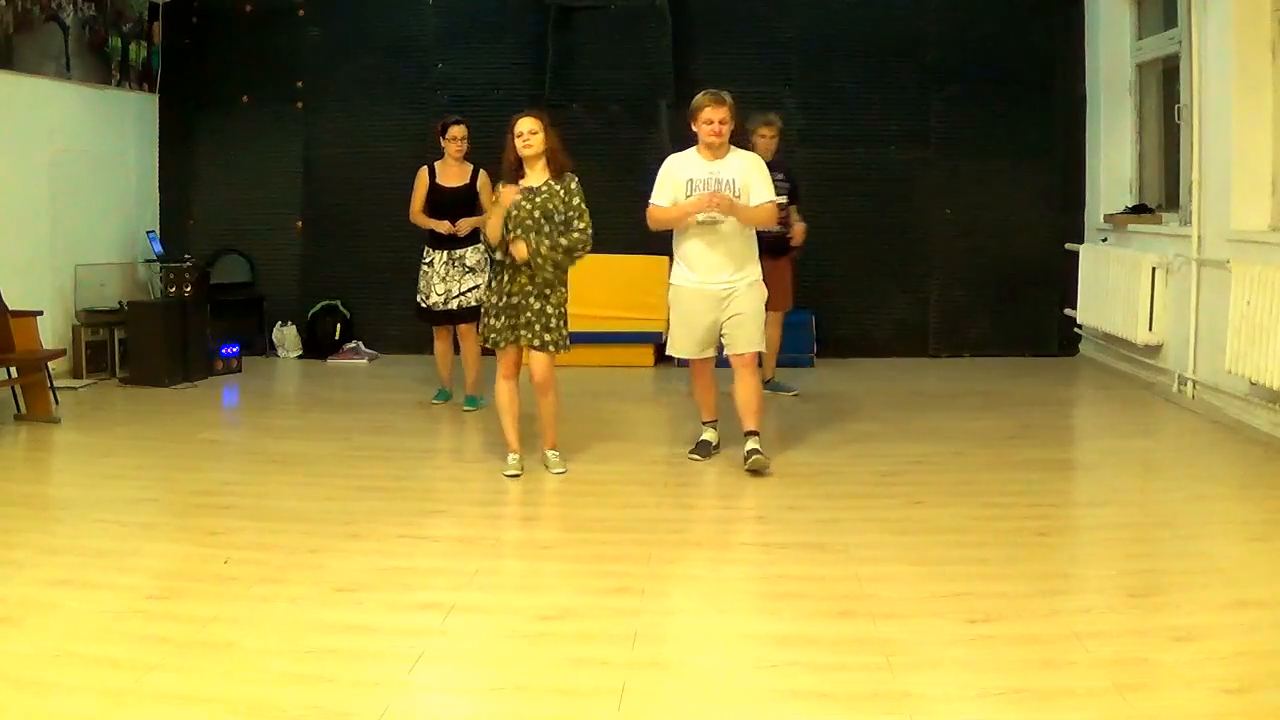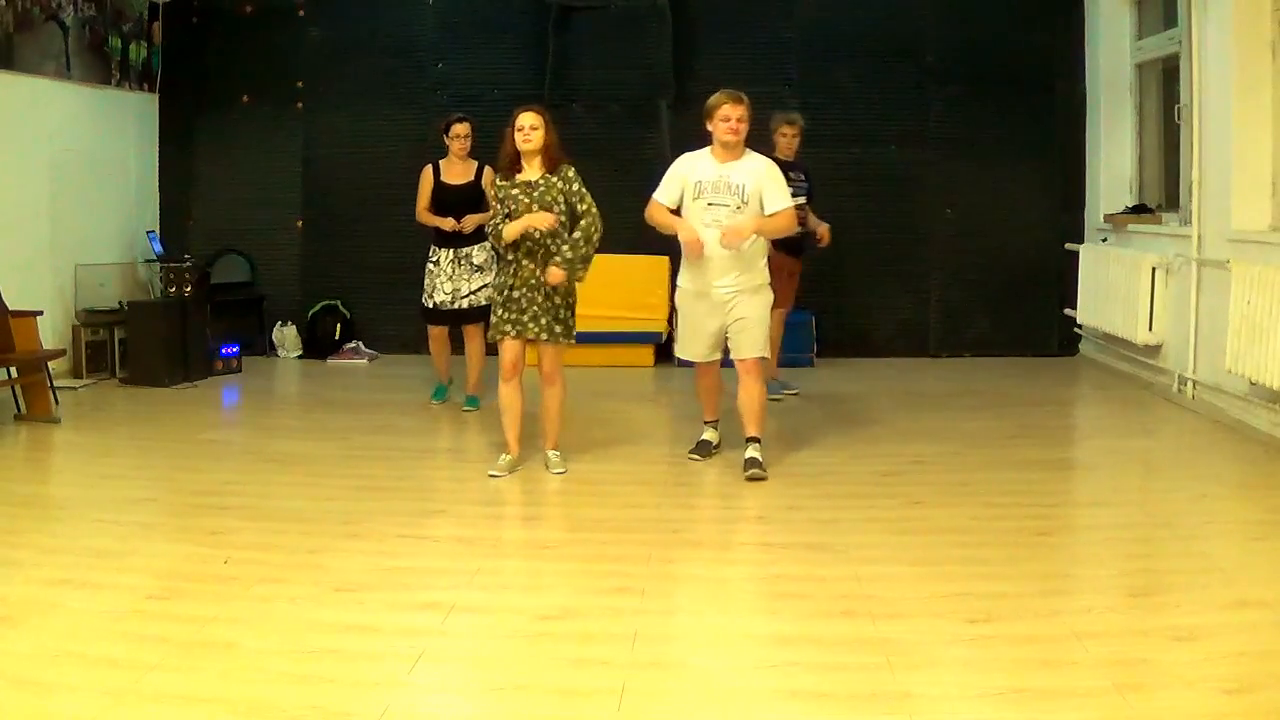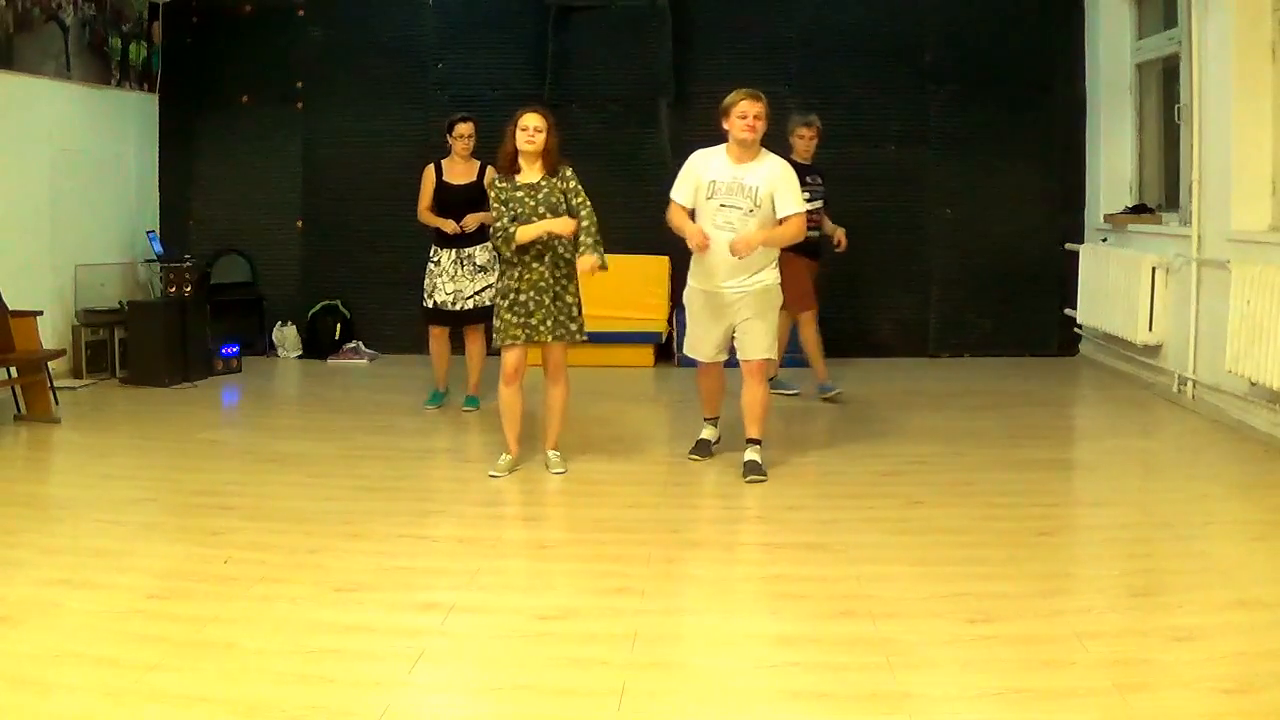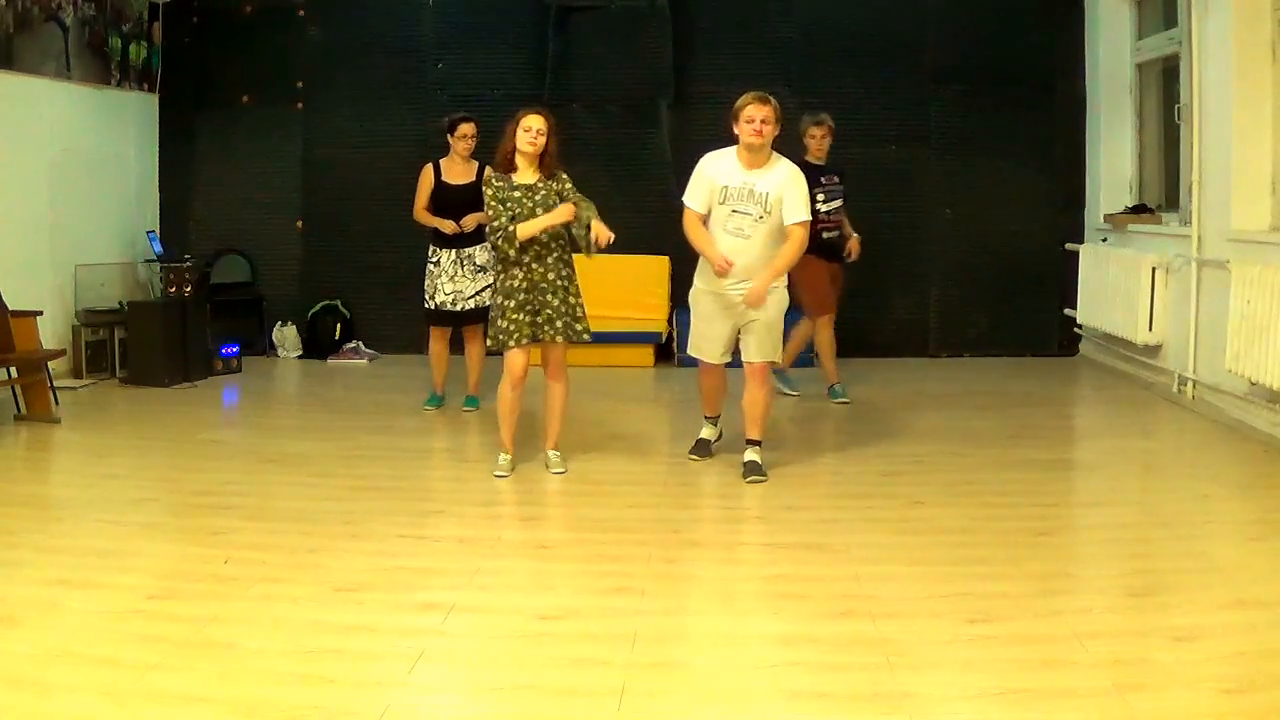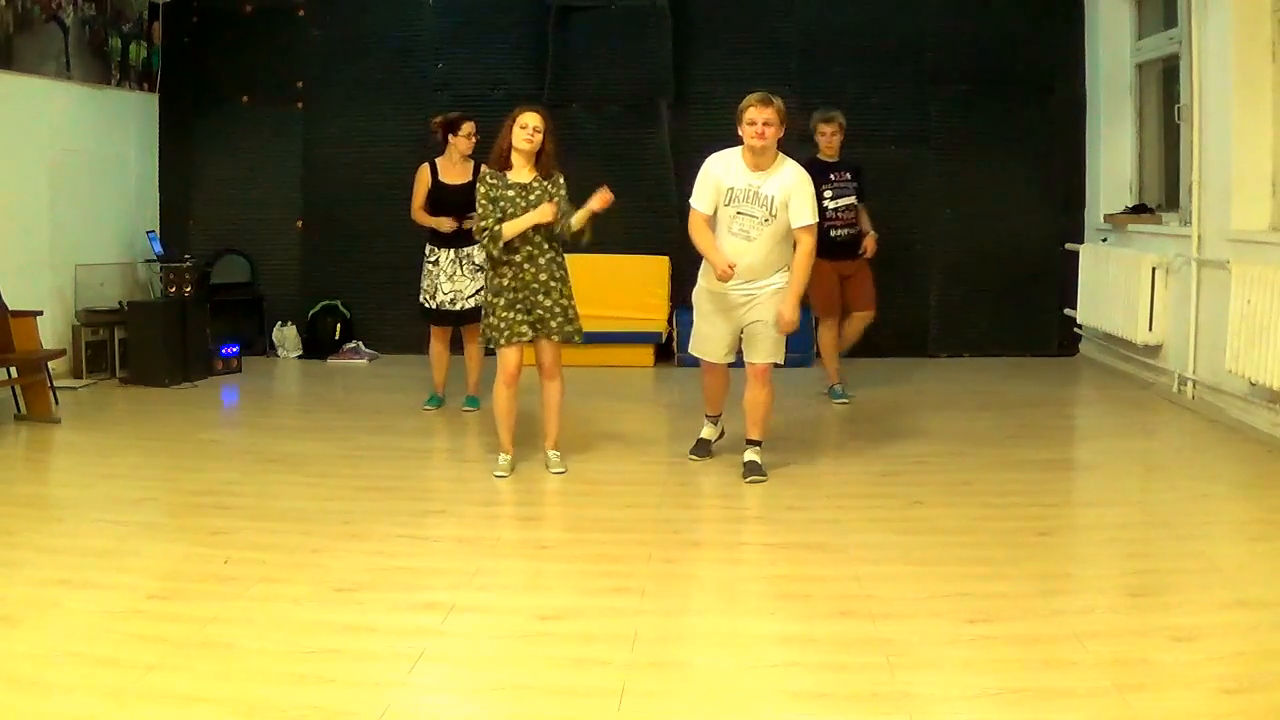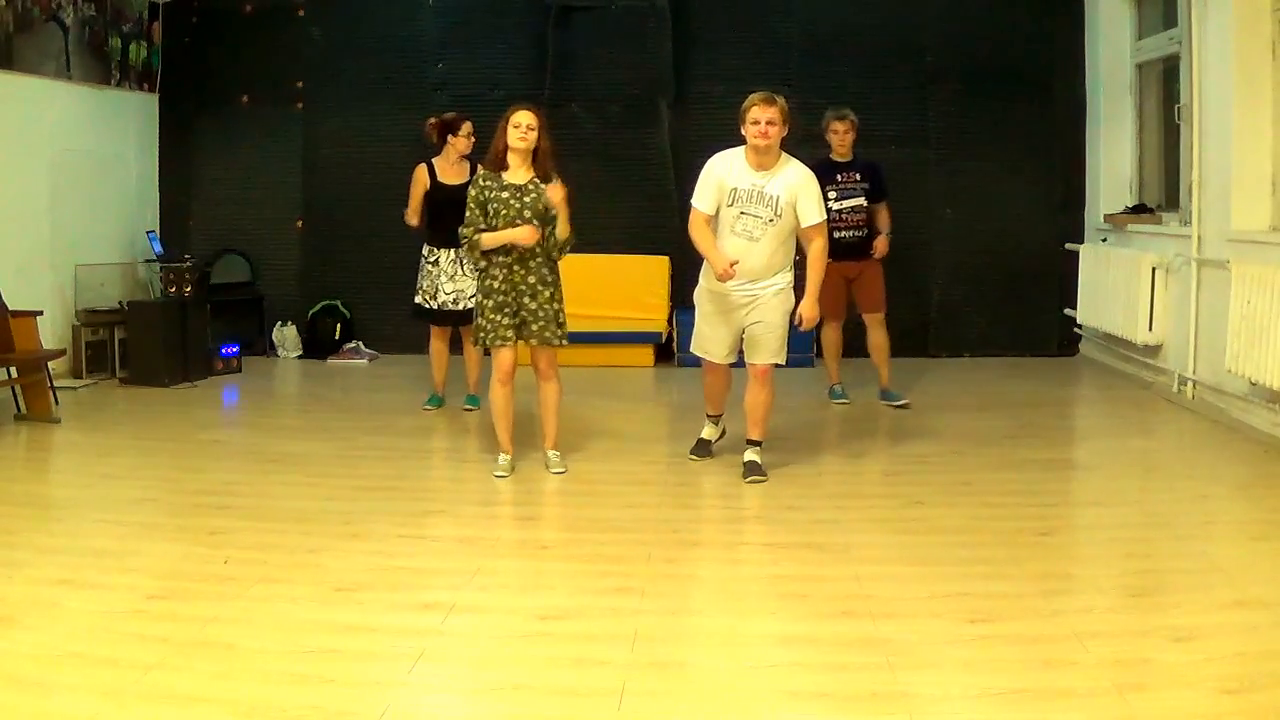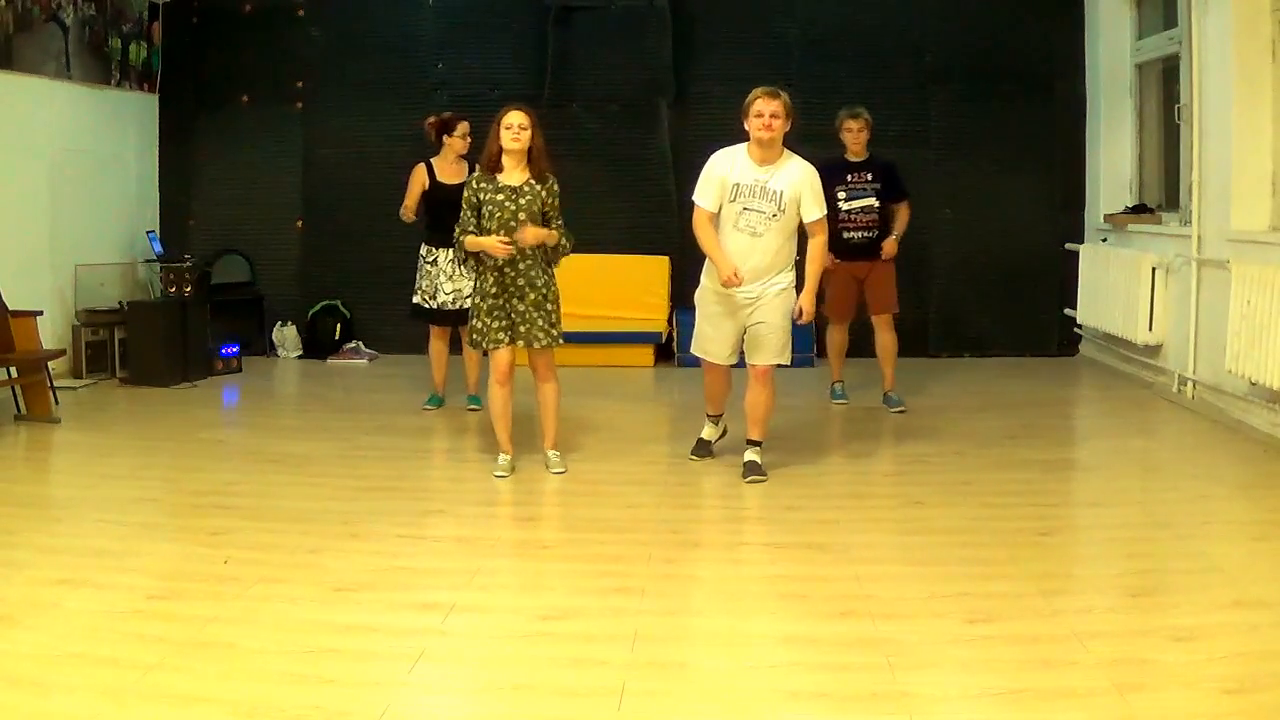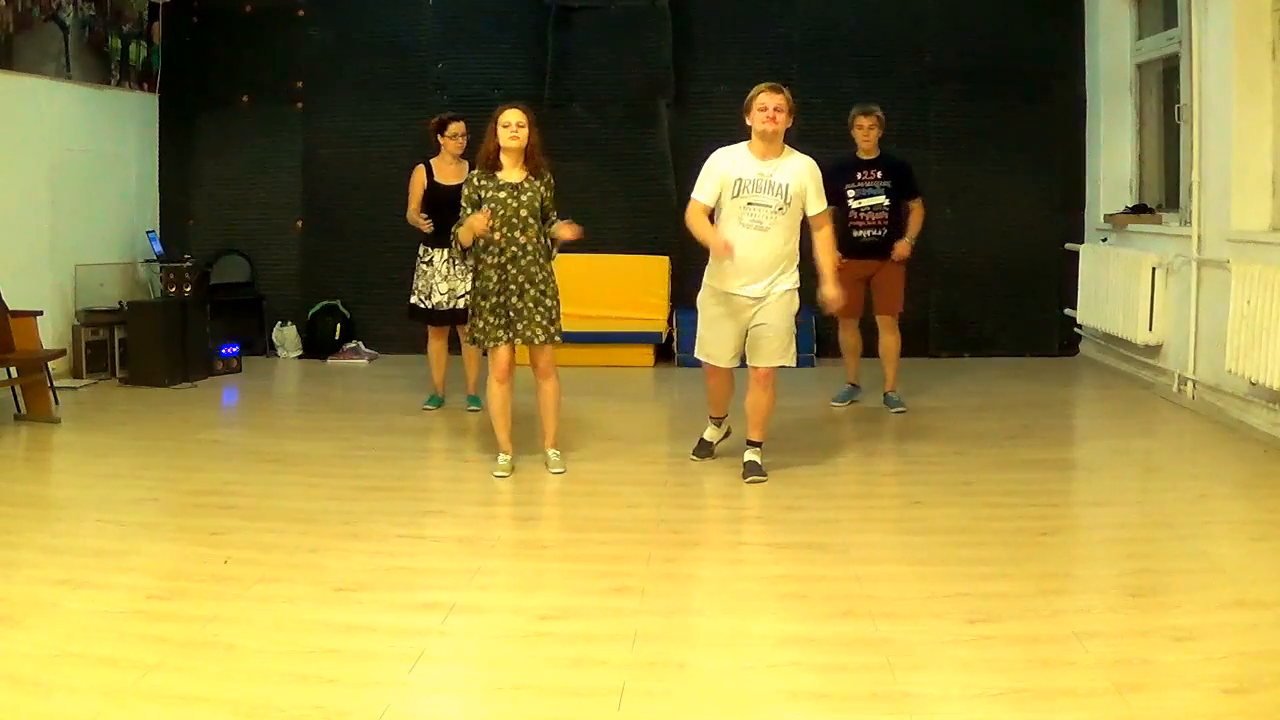
dt=0.2s
person 1, frame 1
left shoulder: (750, 163)
right shoulder: (676, 164)
left elbow: (770, 217)
right elbow: (654, 218)
left wrist: (734, 208)
right wrist: (694, 207)
left hip: (741, 282)
right hip: (690, 283)
left knee: (746, 360)
right knee: (699, 361)
left ankle: (752, 441)
right ankle: (709, 430)
person 1, frame 2
left shoulder: (764, 168)
right shoulder: (687, 164)
left elbow: (788, 223)
right elbow: (653, 210)
left wrist: (752, 226)
right wrist: (680, 226)
left hip: (748, 286)
right hip: (697, 286)
left knee: (750, 365)
right knee: (704, 362)
left ankle: (753, 448)
right ankle: (710, 430)
person 1, frame 3
left shoulder: (779, 170)
right shoulder: (700, 161)
left elbow: (797, 227)
right elbow: (675, 211)
left wrist: (759, 238)
right wrist: (690, 230)
left hip: (758, 286)
right hip: (706, 285)
left knee: (756, 366)
right knee: (707, 362)
left ankle: (753, 450)
right ankle: (710, 427)
person 1, frame 4
left shoulder: (789, 175)
right shoulder: (711, 164)
left elbow: (797, 237)
right elbow: (691, 219)
left wrist: (766, 282)
right wrist: (712, 256)
left hip: (764, 289)
right hip: (713, 286)
left knee: (758, 368)
right knee: (710, 362)
left ankle: (753, 450)
right ankle: (710, 425)
person 1, frame 5
left shoulder: (795, 178)
right shoulder: (717, 165)
left elbow: (805, 242)
right elbow: (697, 221)
left wrist: (792, 299)
right wrist: (715, 259)
left hip: (768, 290)
right hip: (717, 287)
left knee: (760, 369)
right knee: (712, 362)
left ankle: (753, 451)
right ankle: (712, 424)
person 1, frame 6
left shoulder: (800, 178)
right shoulder: (719, 165)
left elbow: (816, 240)
right elbow: (698, 222)
left wrist: (811, 297)
right wrist: (716, 260)
left hip: (771, 290)
right hip: (718, 287)
left knee: (761, 370)
right knee: (714, 362)
left ankle: (753, 452)
right ankle: (713, 424)
person 1, frame 7
left shoulder: (803, 173)
right shoulder: (721, 162)
left elbow: (818, 234)
right elbow: (701, 220)
left wrist: (809, 290)
right wrist: (722, 265)
left hip: (774, 290)
right hip: (721, 287)
left knee: (762, 371)
right knee: (714, 362)
left ankle: (753, 452)
right ankle: (714, 424)
person 1, frame 8
left shoulder: (804, 168)
right shoulder: (722, 160)
left elbow: (820, 226)
right elbow: (695, 213)
left wrist: (829, 277)
right wrist: (712, 237)
left hip: (776, 292)
right hip: (721, 289)
left knee: (763, 373)
right knee: (716, 366)
left ankle: (753, 451)
right ankle: (716, 425)
person 2, frame 1
left shoulder: (566, 183)
right shoulder: (507, 187)
left elbow: (580, 236)
right elbow: (490, 239)
left wrist: (534, 250)
right wrist: (500, 209)
left hip: (544, 288)
right hip: (507, 286)
left knee: (541, 375)
right knee: (506, 369)
left ankle: (550, 447)
right ankle: (514, 450)
person 2, frame 2
left shoulder: (565, 175)
right shoulder: (503, 182)
left elbow: (590, 220)
right elbow: (495, 235)
left wrist: (565, 262)
right wrist: (527, 220)
left hip: (553, 281)
right hip: (513, 281)
left knee: (550, 369)
right knee: (509, 365)
left ankle: (552, 447)
right ankle: (512, 450)
person 2, frame 3
left shoulder: (563, 176)
right shoulder: (500, 183)
left elbow: (585, 212)
right elbow: (501, 236)
left wrist: (589, 248)
right wrist: (546, 226)
left hip: (558, 282)
right hip: (516, 283)
left knee: (555, 368)
right knee: (510, 369)
left ankle: (552, 448)
right ankle: (510, 450)
person 2, frame 4
left shoulder: (557, 179)
right shoulder: (496, 181)
left elbow: (581, 206)
right elbow: (500, 235)
left wrist: (598, 226)
right wrist: (549, 220)
left hip: (557, 282)
right hip: (515, 284)
left knee: (555, 367)
right knee: (515, 370)
left ankle: (551, 447)
right ankle: (506, 450)
person 2, frame 5
left shoulder: (553, 179)
right shoulder: (490, 178)
left elbow: (568, 227)
right elbow: (486, 233)
left wrist: (590, 208)
right wrist: (531, 217)
left hip: (549, 281)
right hip: (507, 283)
left knee: (550, 366)
right knee: (508, 368)
left ankle: (552, 447)
right ankle: (505, 450)
person 2, frame 6
left shoulder: (548, 181)
right shoulder: (485, 179)
left elbow: (562, 242)
right elbow: (470, 236)
left wrist: (562, 209)
right wrist: (508, 236)
left hip: (540, 284)
right hip: (498, 284)
left knee: (546, 367)
right knee: (503, 368)
left ankle: (551, 447)
right ankle: (505, 451)
person 2, frame 7
left shoulder: (546, 182)
right shoulder: (480, 181)
left elbow: (561, 237)
right elbow: (463, 237)
left wrist: (544, 237)
right wrist: (483, 244)
left hip: (536, 284)
right hip: (494, 286)
left knee: (544, 367)
right knee: (501, 369)
left ankle: (551, 447)
right ankle: (505, 451)
person 2, frame 8
left shoulder: (541, 178)
right shoulder: (479, 179)
right elbow: (463, 241)
left wrist: (561, 231)
right wrist: (471, 228)
left hip: (536, 281)
right hip: (493, 283)
left knee: (544, 364)
right knee: (500, 367)
left ankle: (551, 446)
right ankle: (504, 450)
person 3, frame 1
left shoulder: (479, 175)
right shoulder: (426, 173)
right elbow: (415, 213)
left wrist: (473, 222)
right wrist: (435, 224)
left hip: (470, 256)
right hip: (436, 256)
left knee: (466, 326)
right knee: (440, 327)
left ankle: (472, 391)
right ankle: (445, 386)
person 3, frame 2
left shoulder: (484, 172)
right shoulder: (431, 171)
right elbow: (421, 212)
left wrist: (480, 218)
right wrist: (440, 221)
left hip: (476, 255)
right hip: (442, 254)
left knee: (473, 326)
right knee: (436, 328)
left ankle: (472, 391)
right ankle: (443, 379)
person 3, frame 3
left shoulder: (487, 172)
right shoulder: (433, 170)
right elbow: (422, 211)
left wrist: (482, 217)
right wrist: (442, 222)
left hip: (478, 255)
right hip: (443, 255)
left knee: (475, 327)
right knee: (437, 327)
left ankle: (472, 392)
right ankle: (440, 387)
person 3, frame 4
left shoulder: (485, 172)
right shoulder: (431, 170)
right elbow: (418, 211)
left wrist: (480, 217)
right wrist: (439, 222)
left hip: (476, 255)
right hip: (441, 255)
left knee: (473, 327)
right knee: (438, 327)
left ankle: (472, 392)
right ankle: (437, 390)
person 3, frame 5
left shoulder: (481, 171)
right shoulder: (427, 171)
right elbow: (416, 210)
right wrist: (435, 221)
left hip: (473, 254)
right hip: (439, 255)
left knee: (472, 326)
right knee: (439, 328)
left ankle: (472, 392)
right ankle: (438, 391)
person 3, frame 6
left shoulder: (477, 171)
right shoulder: (425, 171)
right elbow: (414, 210)
right wrist: (412, 218)
left hip: (471, 254)
right hip: (438, 256)
left knee: (471, 326)
right knee: (439, 327)
left ankle: (472, 392)
right ankle: (438, 391)
person 3, frame 7
left shoulder: (474, 171)
right shoulder: (423, 170)
right elbow: (407, 209)
right wrist: (407, 215)
left hip: (469, 254)
right hip: (436, 255)
left knee: (470, 326)
right knee: (438, 328)
left ankle: (473, 391)
right ankle: (438, 391)
person 3, frame 8
left shoulder: (474, 172)
right shoulder: (423, 171)
right elbow: (411, 214)
right wrist: (419, 221)
left hip: (467, 255)
right hip: (433, 256)
left knee: (468, 326)
right knee: (436, 328)
left ankle: (472, 392)
right ankle: (438, 391)
person 4, frame 1
left shoulder: (784, 172)
left elbow: (791, 210)
left wrist: (799, 225)
left hip: (780, 253)
left knee: (775, 315)
left ankle: (769, 377)
person 4, frame 2
left shoulder: (801, 171)
left wrist: (820, 225)
left hip: (794, 251)
right hip: (772, 249)
left knee: (781, 313)
right knee: (778, 311)
left ankle: (771, 375)
right ankle: (770, 377)
person 4, frame 3
left shoulder: (818, 174)
left wrist: (836, 230)
left hip: (811, 254)
right hip: (790, 253)
left knee: (788, 314)
right knee: (808, 315)
left ankle: (771, 375)
right ankle: (823, 381)
person 4, frame 4
left shoulder: (837, 174)
left wrist: (852, 235)
left hip: (837, 256)
right hip: (810, 256)
left knee: (818, 319)
right knee: (823, 318)
left ankle: (781, 367)
right ankle: (833, 382)
person 4, frame 5
left shoulder: (853, 170)
right shoulder: (807, 172)
left wrist: (869, 233)
left hip: (855, 255)
right hip: (822, 257)
left knee: (864, 314)
right knee: (828, 319)
left ankle: (832, 361)
right ankle: (833, 382)
person 4, frame 6
left shoulder: (869, 170)
right shoulder: (816, 172)
left elbow: (881, 209)
left wrist: (883, 236)
left hip: (867, 257)
right hip: (831, 259)
left knee: (875, 319)
right knee: (832, 321)
left ankle: (885, 386)
right ankle: (835, 383)
person 4, frame 7
left shoulder: (886, 169)
right shoulder: (828, 172)
left elbow: (902, 210)
left wrist: (894, 237)
left hip: (879, 258)
right hip: (841, 259)
left knee: (883, 321)
right knee: (838, 322)
left ankle: (889, 389)
right ankle: (837, 381)
person 4, frame 8
left shoulder: (897, 167)
right shoulder: (839, 171)
left elbow: (916, 207)
left wrist: (908, 239)
left hip: (888, 257)
right hip: (850, 257)
left knee: (888, 321)
right knee: (847, 320)
left ankle: (890, 390)
right ankle: (852, 383)
